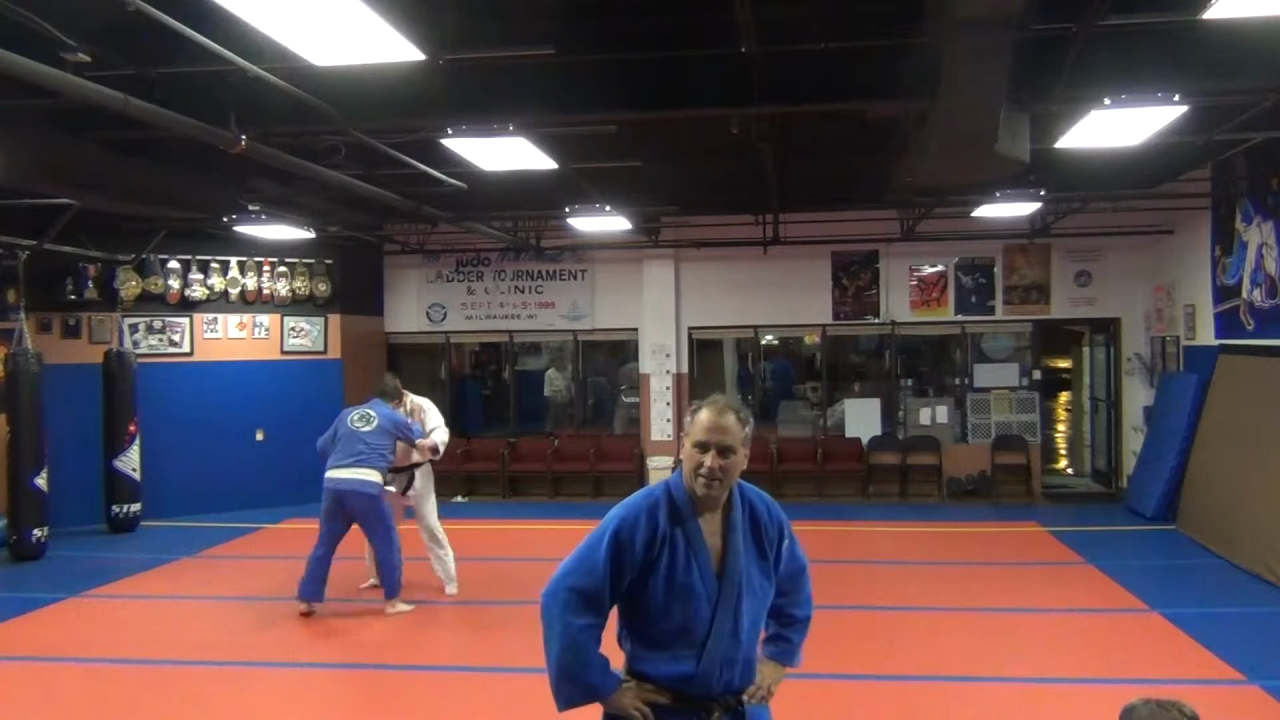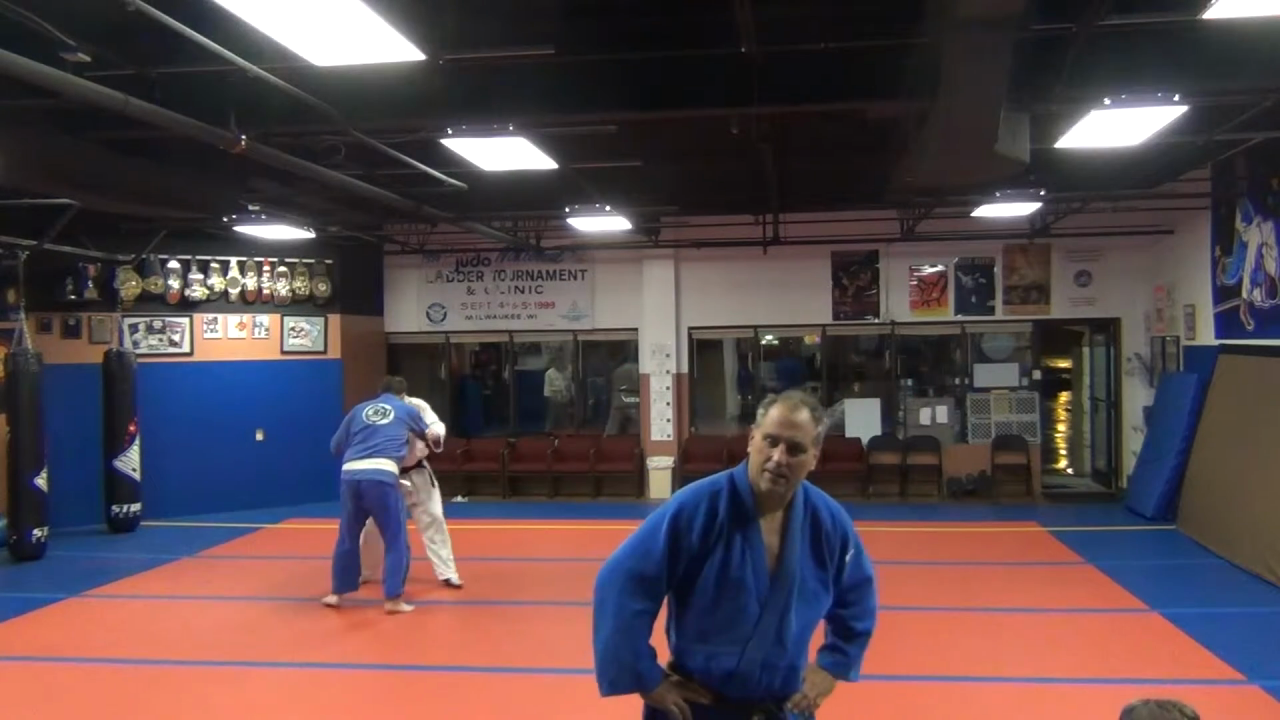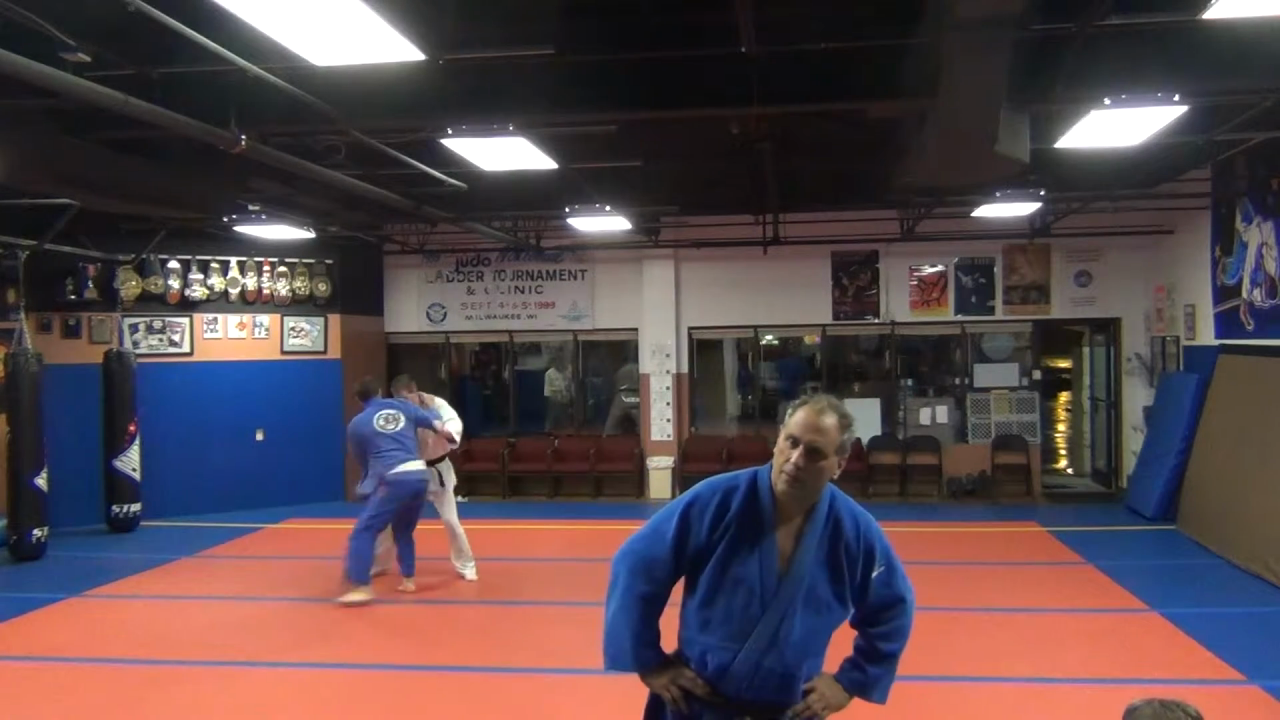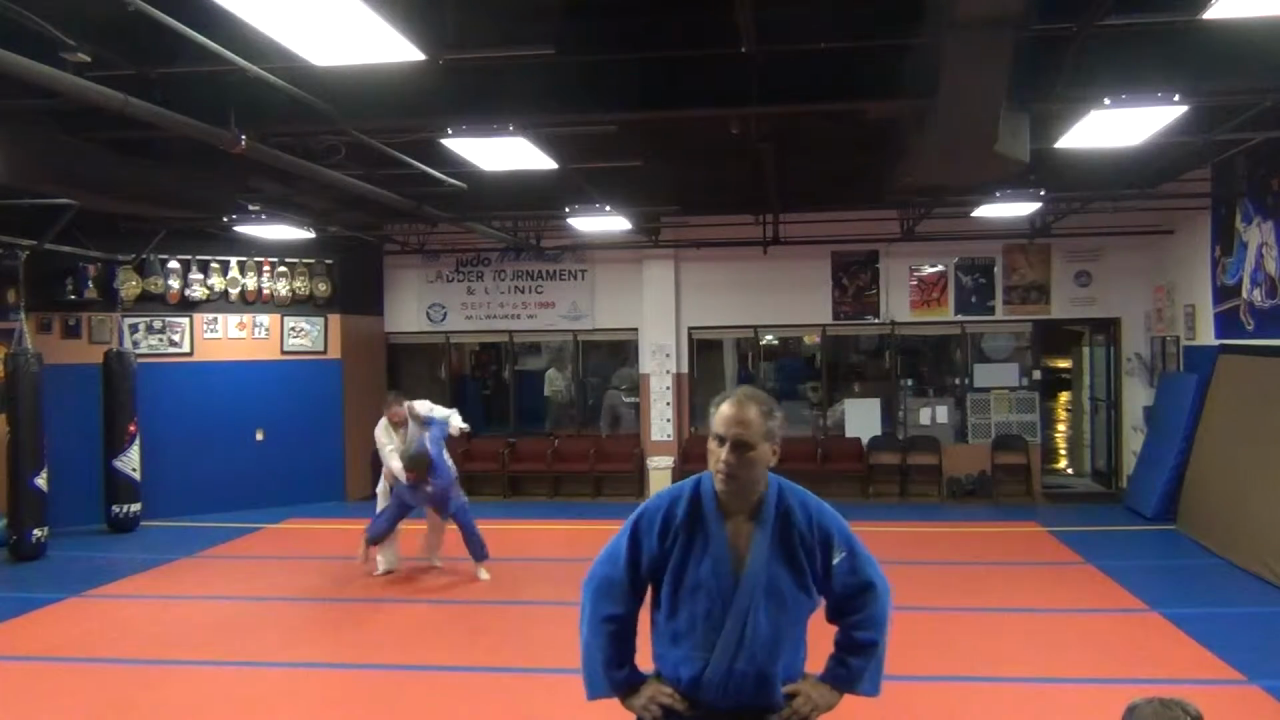
dt=0.4s
person 1, frame 1
left shoulder: (764, 515)
right shoulder: (637, 519)
left elbow: (793, 588)
right elbow: (565, 600)
left wrist: (777, 657)
right wrist: (605, 689)
person 1, frame 2
left shoulder: (828, 521)
right shoulder: (695, 507)
left elbow: (857, 597)
right elbow: (620, 584)
left wrist: (831, 667)
right wrist: (648, 680)
person 1, frame 3
left shoulder: (855, 530)
right shoulder: (714, 501)
left elbow: (892, 610)
right elbow: (637, 565)
left wrist: (849, 683)
right wrist: (648, 664)
person 1, frame 4
left shoulder: (810, 519)
right shoulder: (664, 514)
left elbow: (867, 596)
right elbow: (604, 592)
left wrist: (836, 682)
right wrist: (625, 684)
person 2, frame 1
left shoulder: (348, 414)
right shoulder: (394, 418)
left elbow: (322, 445)
right elbow: (418, 439)
right wrist: (419, 428)
left hip: (333, 482)
right hip: (365, 486)
left knee: (325, 544)
right knee: (387, 543)
left ankle: (307, 600)
right ankle: (392, 601)
person 2, frame 2
left shoulder: (358, 410)
right shoulder: (407, 411)
left elbow: (336, 446)
right elbow: (425, 434)
right wrist: (426, 436)
left hip: (350, 475)
right hip: (382, 476)
left knee: (347, 536)
right knee: (396, 539)
left ankle: (338, 592)
right ankle: (393, 598)
person 2, frame 3
left shoulder: (356, 425)
right shoulder: (403, 406)
left elbow: (362, 457)
right elbow: (436, 423)
left hip: (393, 480)
right hip: (418, 476)
left knee: (364, 531)
right knee: (402, 530)
left ankle: (361, 587)
right ankle: (408, 579)
person 2, frame 4
left shoulder: (442, 483)
right shoulder: (431, 439)
left elbow: (412, 496)
right elbow: (439, 426)
left hip: (443, 488)
left knee: (466, 522)
right knee: (388, 520)
left ankle: (480, 564)
right ankle: (368, 543)
person 3, frame 1
left shoulder: (422, 406)
left elbow: (441, 431)
left wrist: (430, 444)
left hip: (416, 474)
right hip: (389, 475)
left knee: (430, 525)
left ankle: (449, 578)
right ankle: (379, 576)
person 3, frame 2
left shoulder: (417, 406)
left elbow: (436, 425)
left wrist: (434, 435)
left hip: (417, 473)
left knee: (434, 519)
right knee: (373, 527)
left ankle: (447, 573)
right ankle: (365, 573)
person 3, frame 3
left shoulder: (436, 404)
left elbow: (454, 423)
left wrist: (448, 433)
left hip: (436, 471)
left knee: (450, 520)
left ankle: (465, 566)
right ankle: (379, 564)
person 3, frame 4
left shoulder: (421, 409)
right shoulder: (382, 429)
left elbow: (450, 414)
right elbow: (392, 460)
left wrist: (455, 425)
right hip: (396, 476)
left knee: (435, 517)
left ankle: (432, 556)
right ankle: (386, 564)
